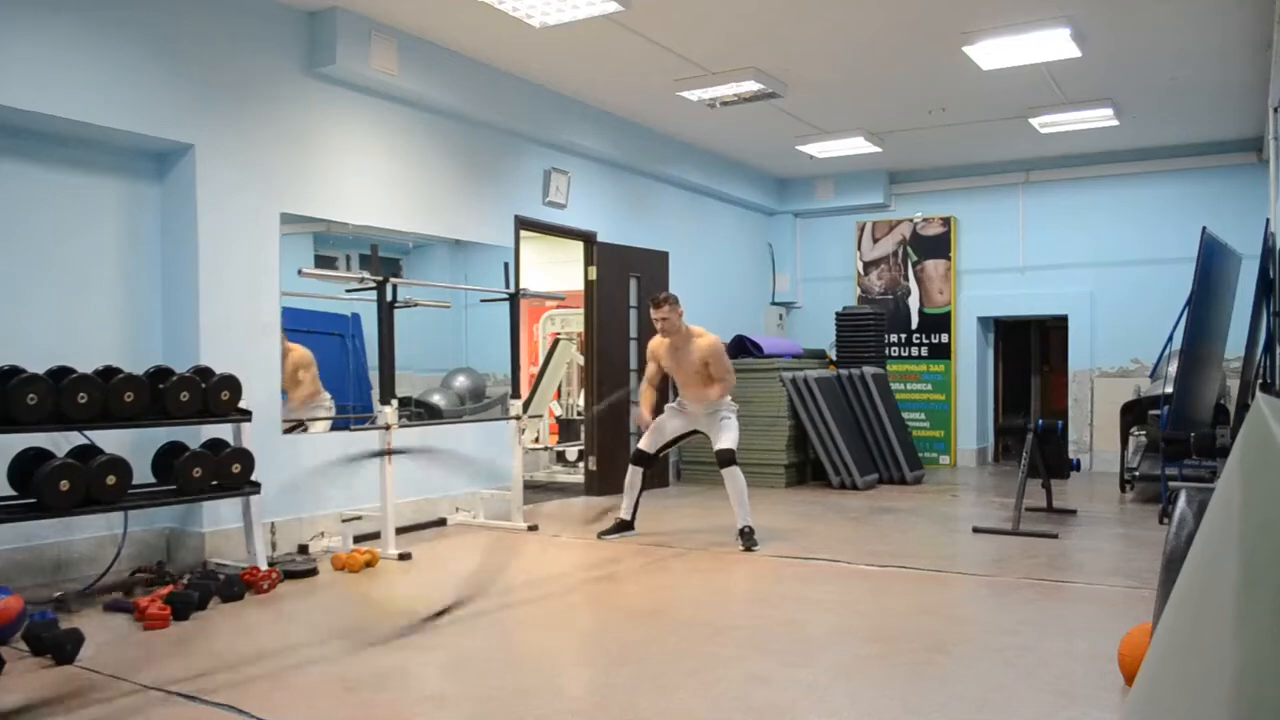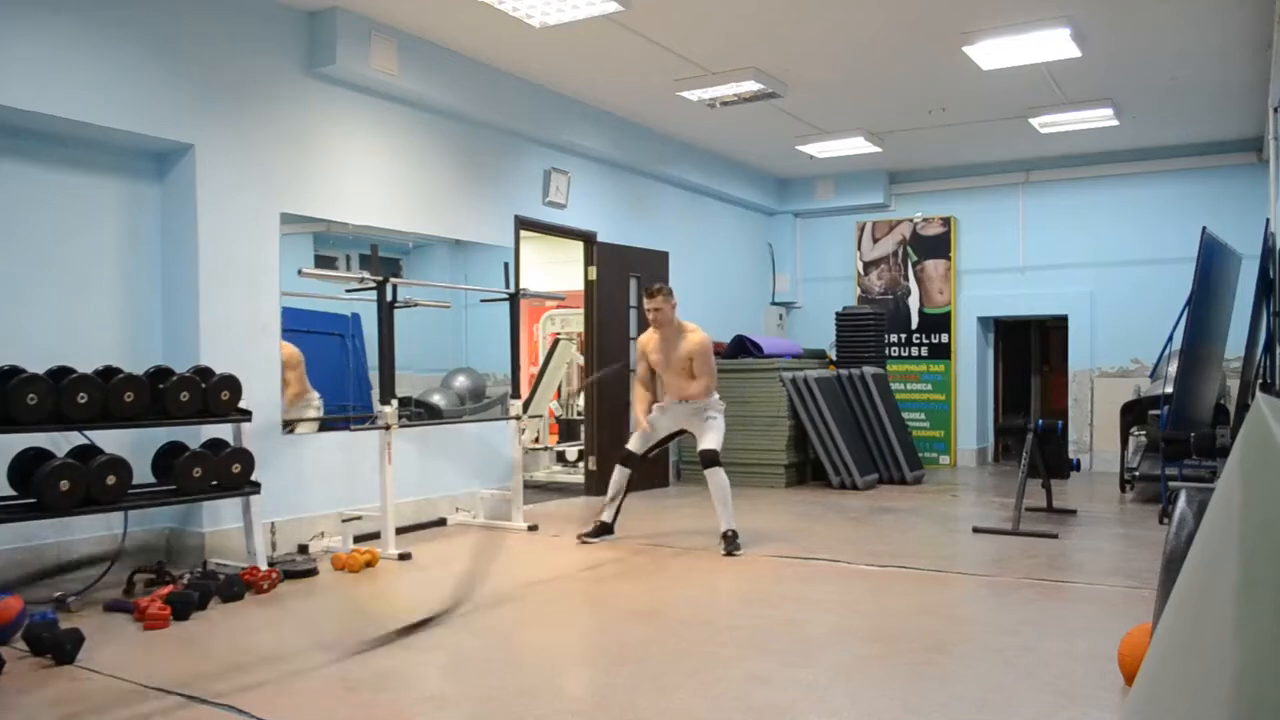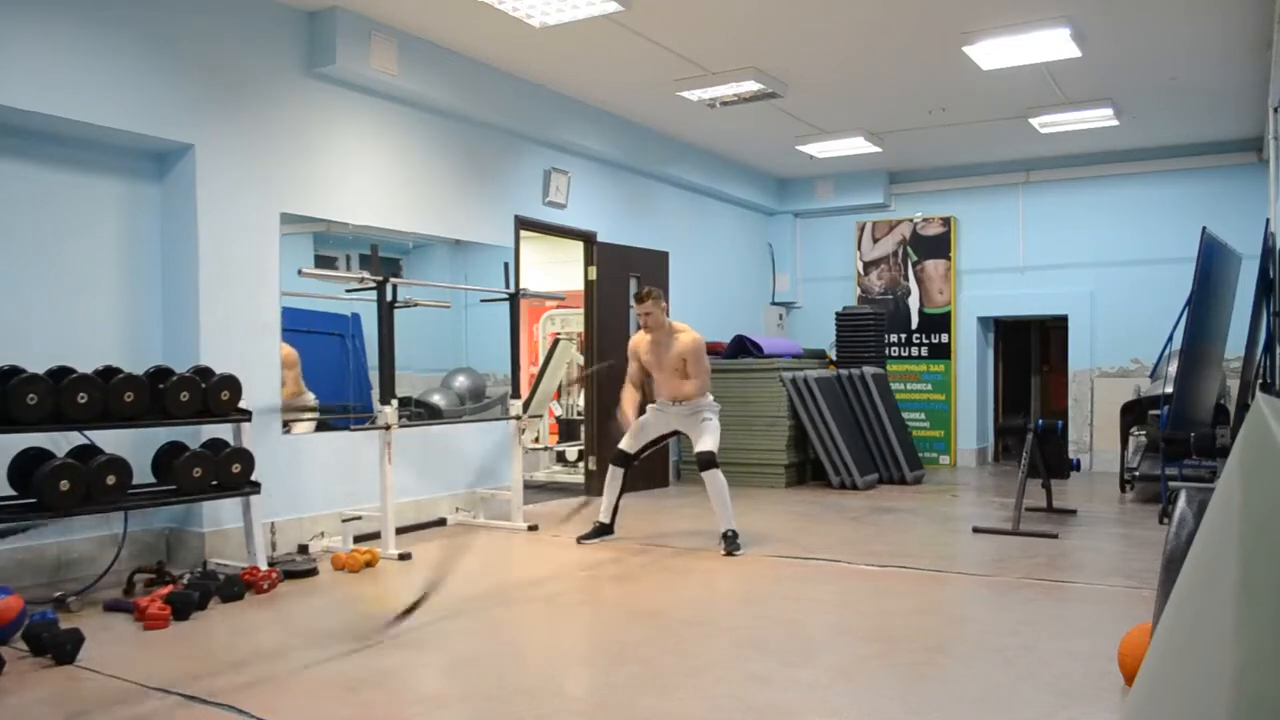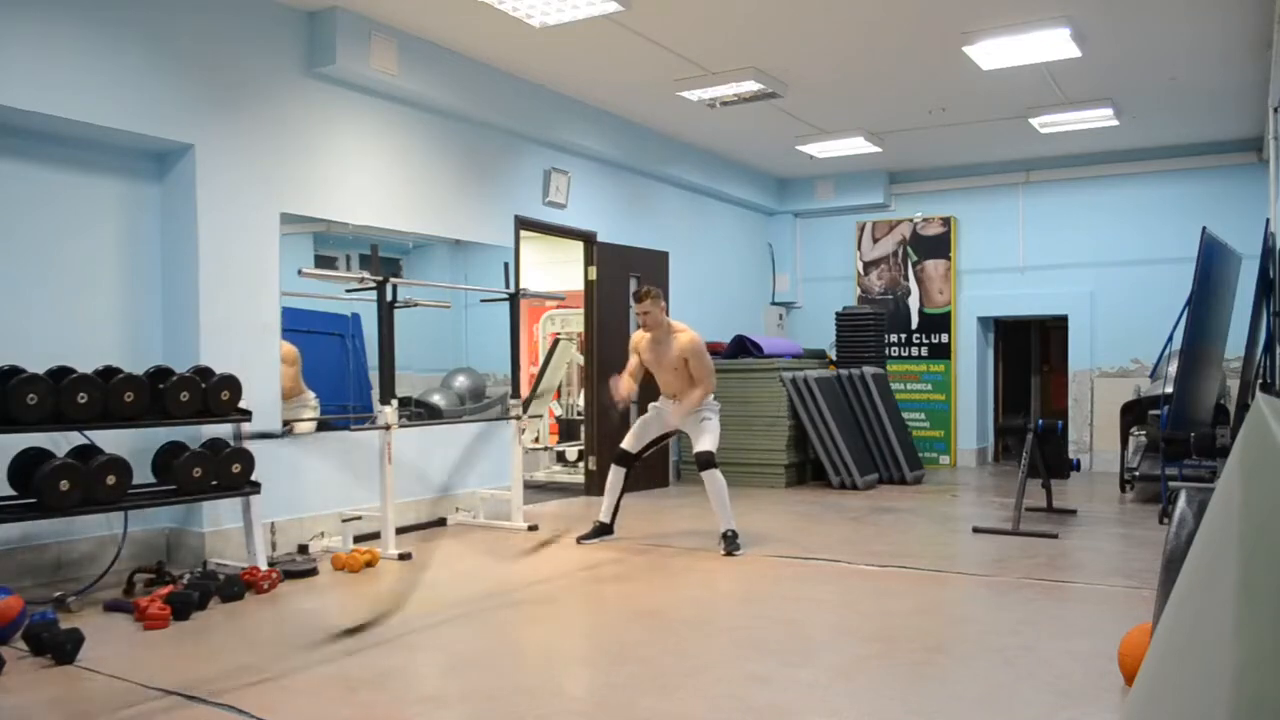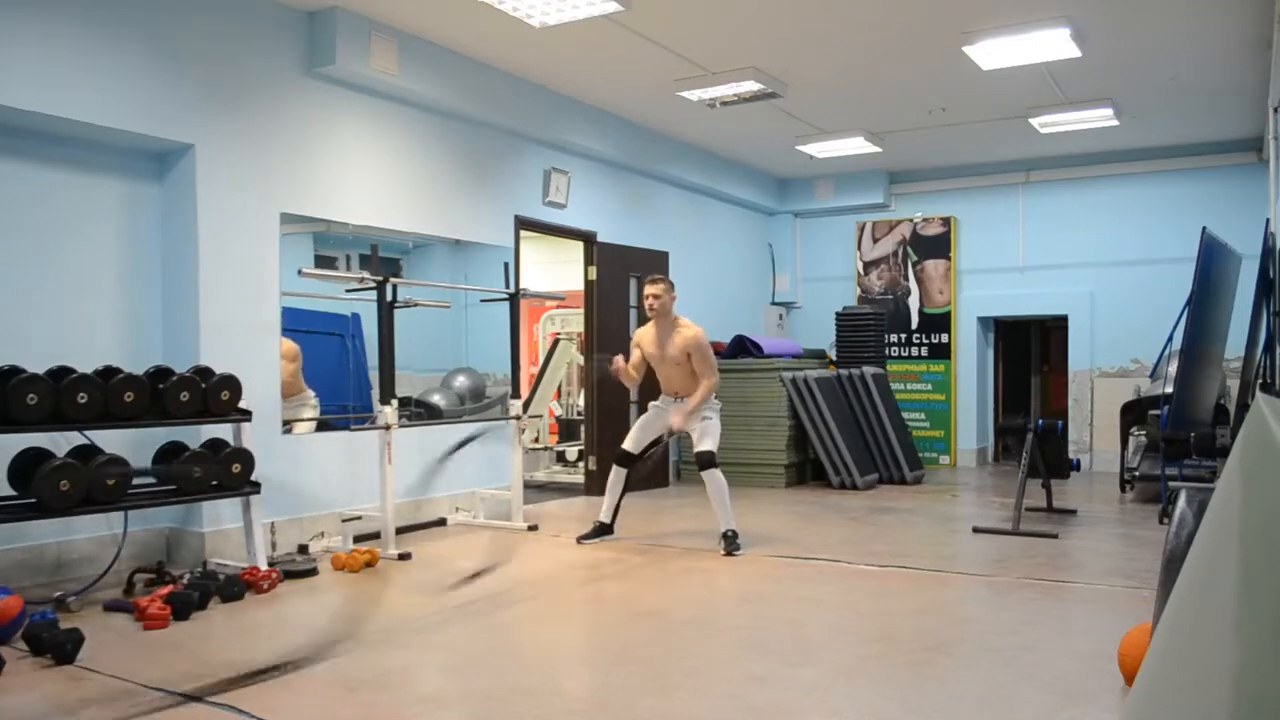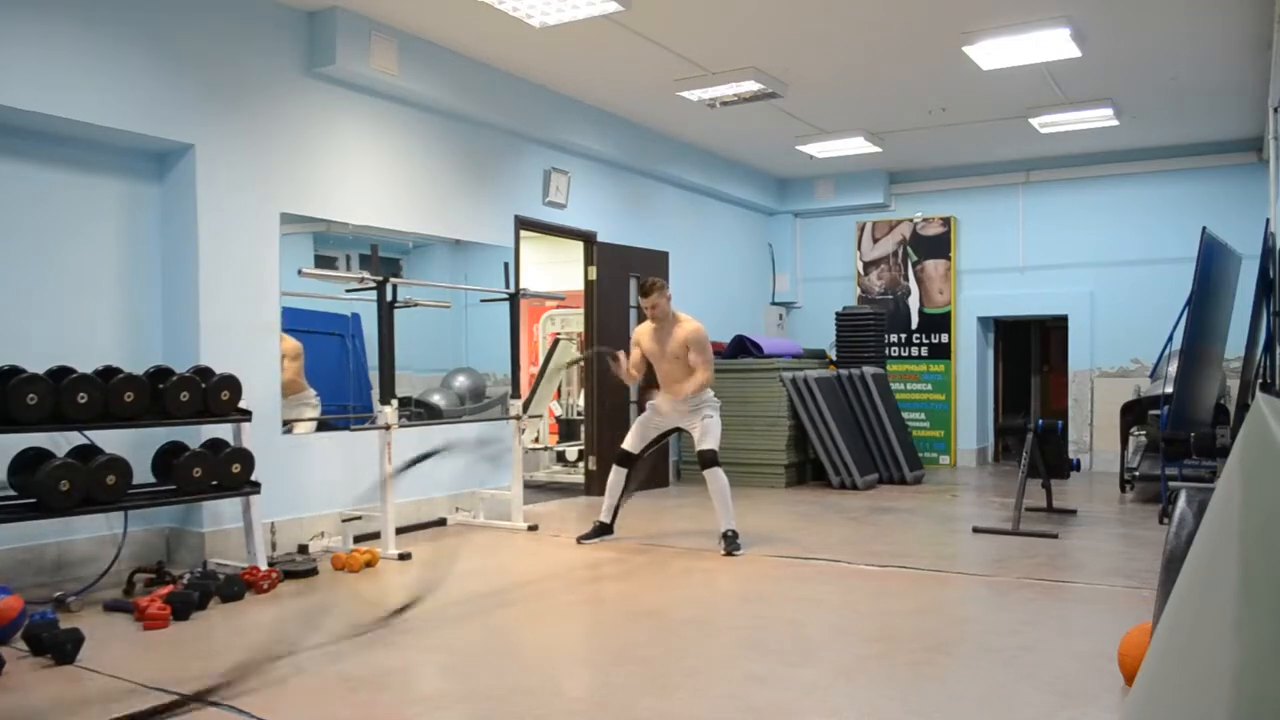
dt=0.7s
person 1, frame 1
left shoulder: (708, 344)
right shoulder: (656, 345)
left elbow: (728, 382)
right elbow: (649, 385)
left wrist: (699, 400)
right wrist: (645, 411)
left hip: (716, 408)
right hip: (682, 407)
left knee: (726, 459)
right knee: (639, 456)
left ankle: (745, 529)
right ankle: (626, 520)
person 1, frame 2
left shoulder: (697, 340)
right shoulder: (645, 341)
left elbow: (708, 384)
right elbow: (642, 384)
left wrist: (677, 387)
right wrist: (640, 414)
left hip: (704, 407)
right hip: (669, 406)
left knee: (710, 459)
right knee: (627, 458)
left ankle: (729, 532)
right ankle: (606, 524)
person 1, frame 3
left shoulder: (689, 340)
right shoulder: (637, 342)
left elbow: (702, 386)
right elbow: (632, 385)
left wrist: (668, 391)
right wrist: (628, 411)
left hip: (697, 410)
right hip: (662, 410)
left knee: (706, 462)
right knee: (619, 457)
left ankle: (729, 532)
right ankle: (605, 524)
person 1, frame 4
left shoulder: (688, 340)
right shoulder: (638, 340)
left elbow: (708, 384)
right elbow: (630, 377)
left wrist: (680, 412)
right wrist: (622, 390)
left hip: (698, 408)
right hip: (664, 406)
left knee: (705, 462)
right knee: (621, 457)
left ankle: (728, 532)
right ankle: (605, 523)
person 1, frame 5
left shoulder: (692, 336)
right shoulder: (641, 336)
left elbow: (711, 379)
right elbow: (633, 381)
left wrist: (685, 415)
right wrist: (622, 370)
left hip: (699, 407)
right hip: (664, 405)
left knee: (706, 462)
right knee: (622, 457)
left ankle: (729, 532)
right ankle: (605, 523)
person 1, frame 6
left shoulder: (692, 331)
right shoulder: (641, 333)
left elbow: (704, 374)
right elbow: (634, 377)
left wrist: (676, 397)
right wrist: (623, 369)
left hip: (698, 405)
right hip: (663, 406)
left knee: (708, 461)
right knee: (622, 458)
left ankle: (729, 532)
right ankle: (605, 523)
